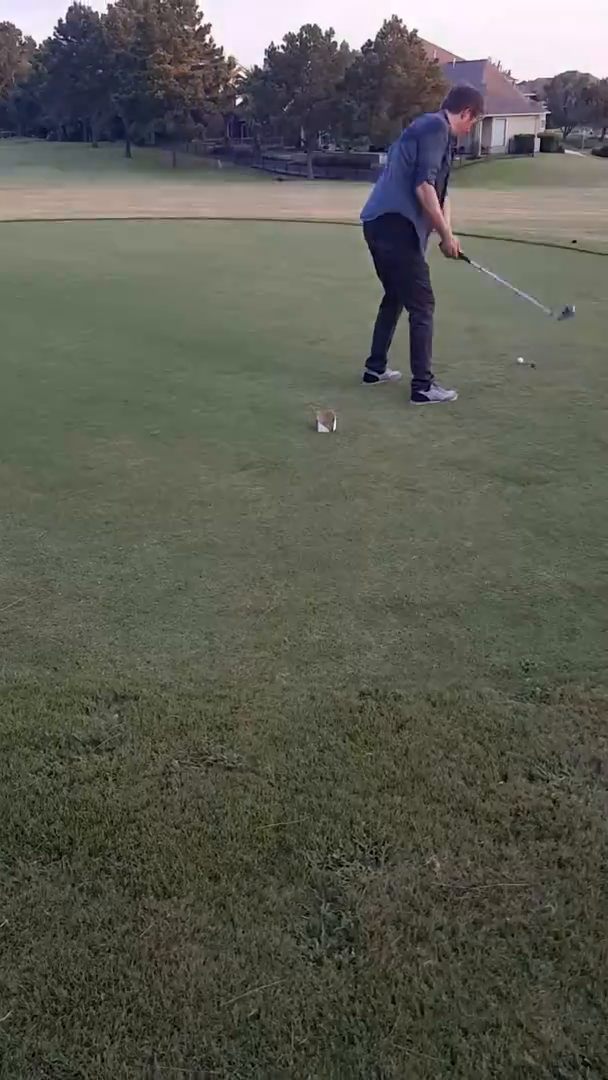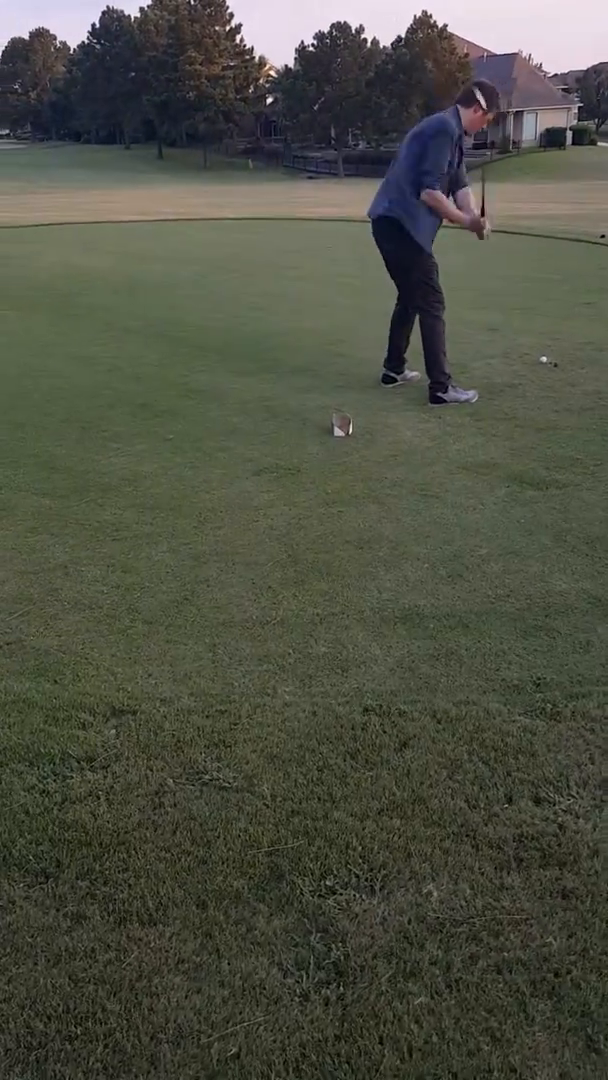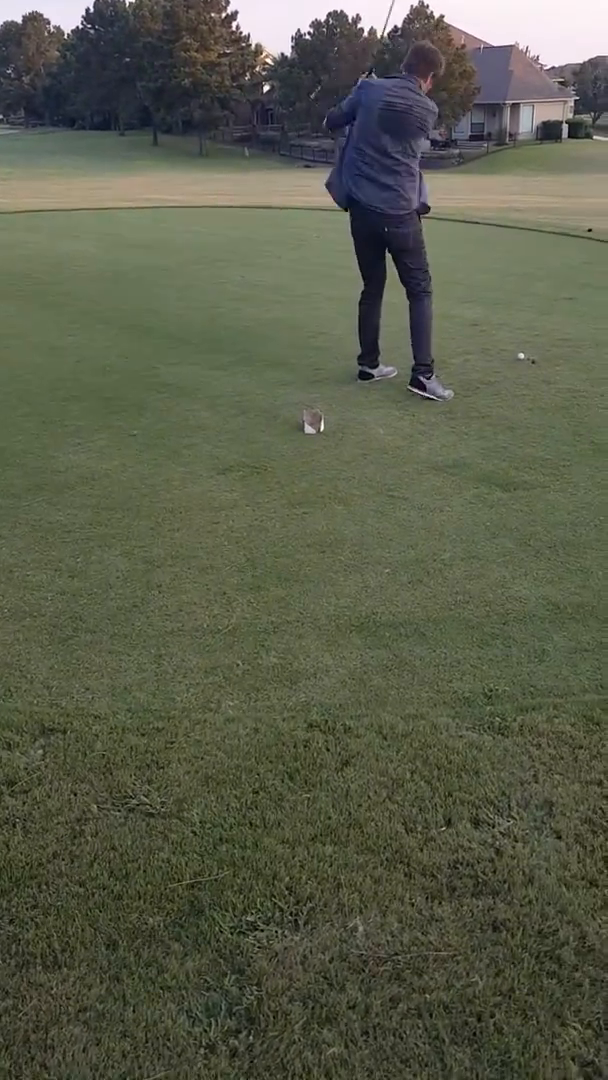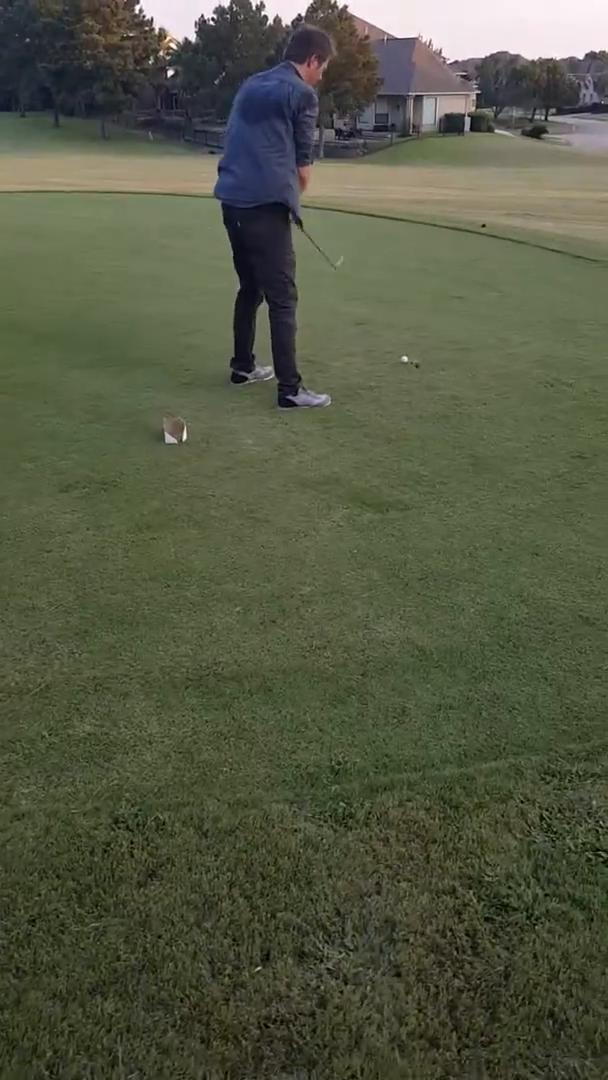
dt=1s
person 1, frame 1
left shoulder: (439, 137)
right shoulder: (434, 126)
left elbow: (439, 192)
right elbow: (422, 186)
left wrist: (447, 230)
right wrist: (445, 234)
left hip: (380, 222)
right hip: (395, 224)
left knee: (395, 296)
right knee: (422, 304)
left ankle: (375, 367)
right ankle: (423, 385)
person 1, frame 2
left shoulder: (445, 128)
right shoulder: (445, 132)
left elbow: (460, 187)
right elbow: (428, 194)
left wrist: (475, 215)
right wrist: (465, 220)
left hip: (388, 223)
right hip: (403, 227)
left knee: (409, 298)
right knee: (431, 306)
left ankle: (394, 368)
right ankle: (440, 386)
person 1, frame 3
left shoulder: (369, 91)
right shoulder: (428, 110)
left elbow: (331, 123)
left hip: (363, 209)
right hip: (401, 213)
left knee: (372, 288)
right knee: (419, 291)
left ankle: (369, 363)
right ankle: (423, 373)
person 1, frame 4
left shoulder: (251, 85)
right shoulder: (302, 94)
right elbow: (301, 163)
right wrist: (294, 201)
left hip: (233, 199)
right hip: (265, 204)
left knee: (251, 287)
right knee: (283, 297)
left ankle: (243, 366)
right ankle: (290, 388)
